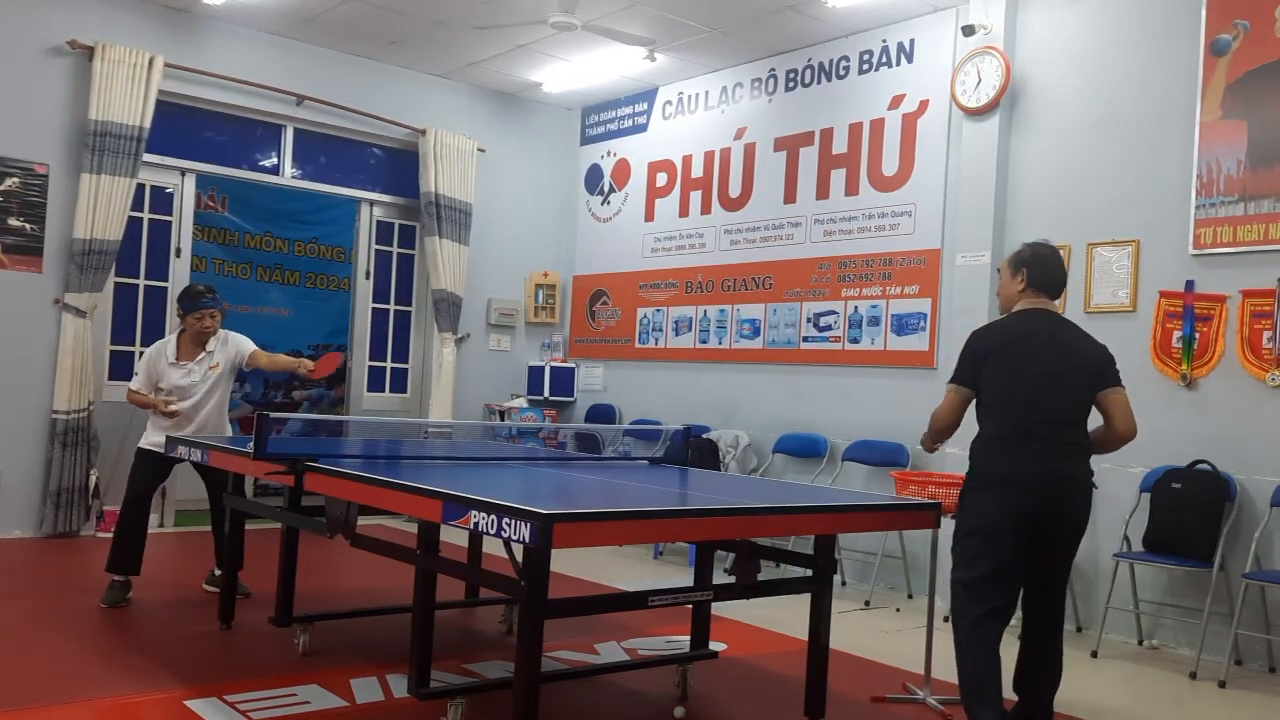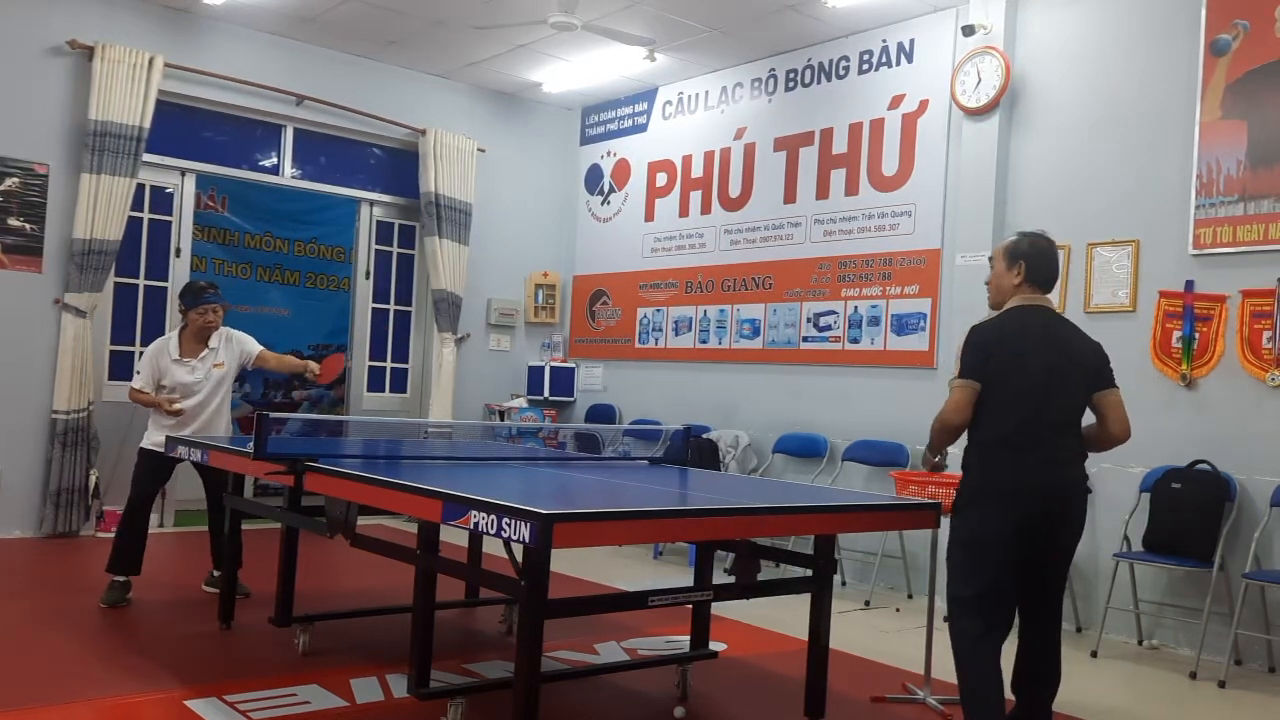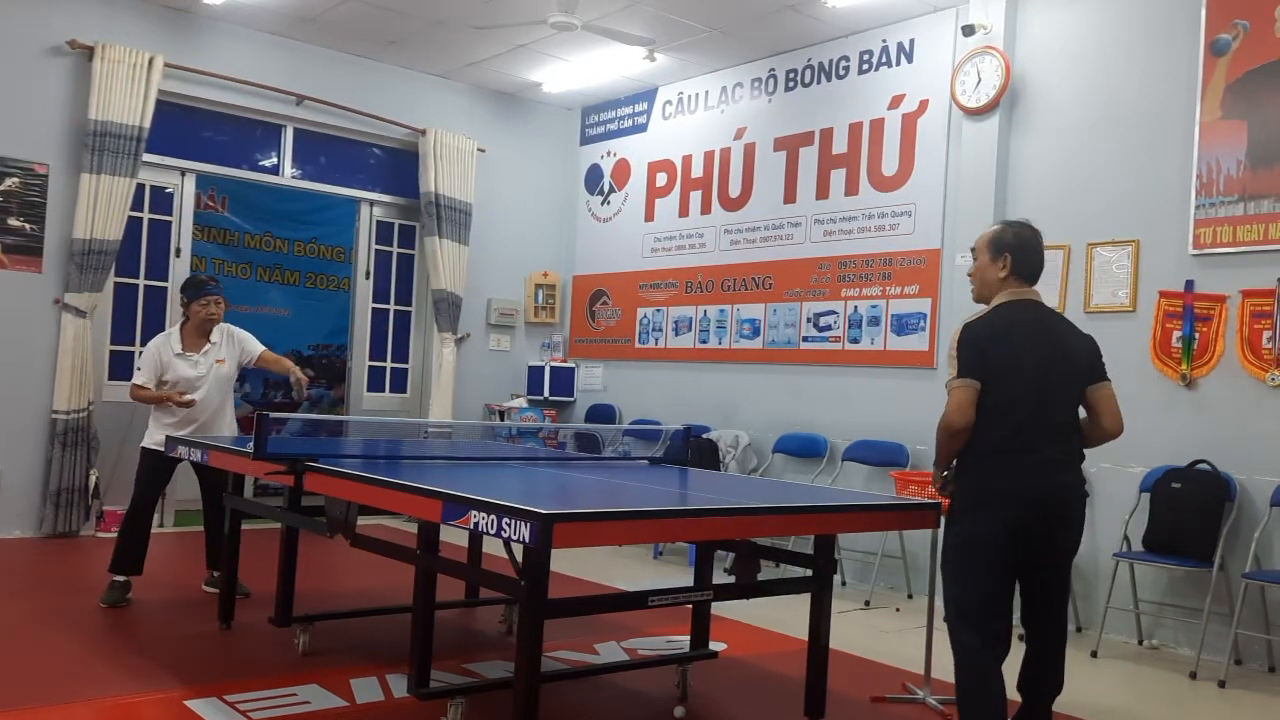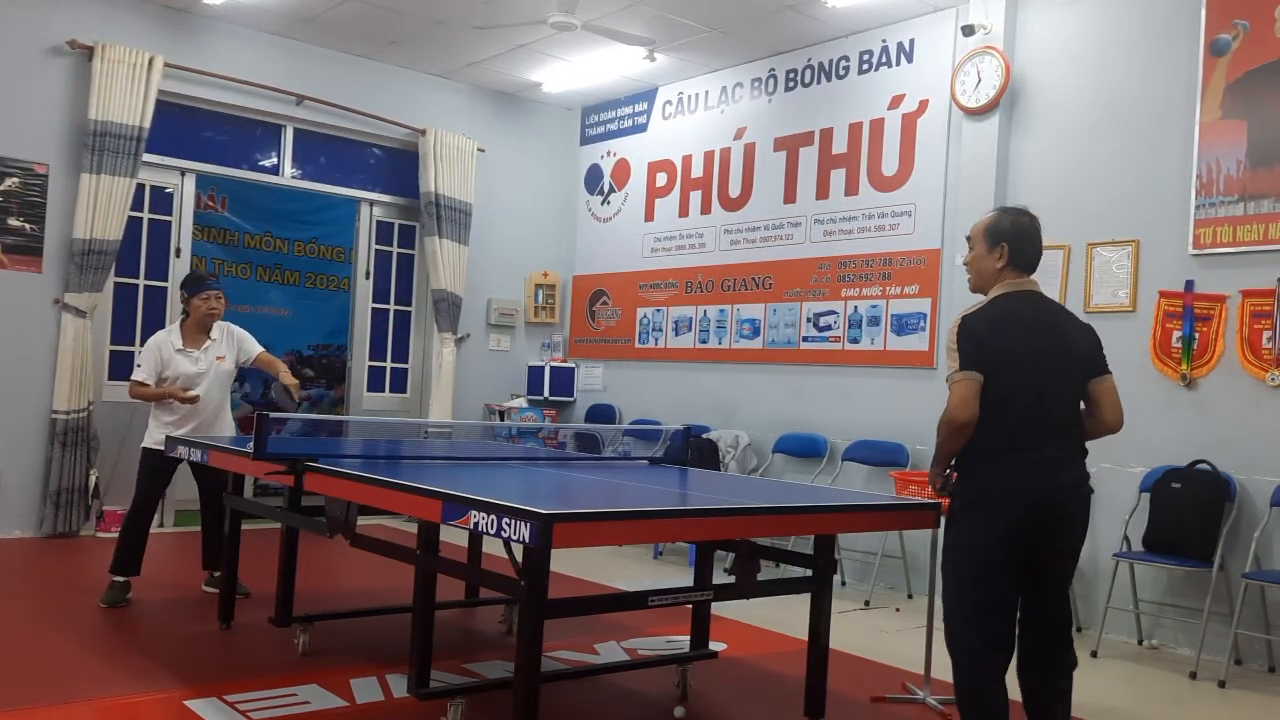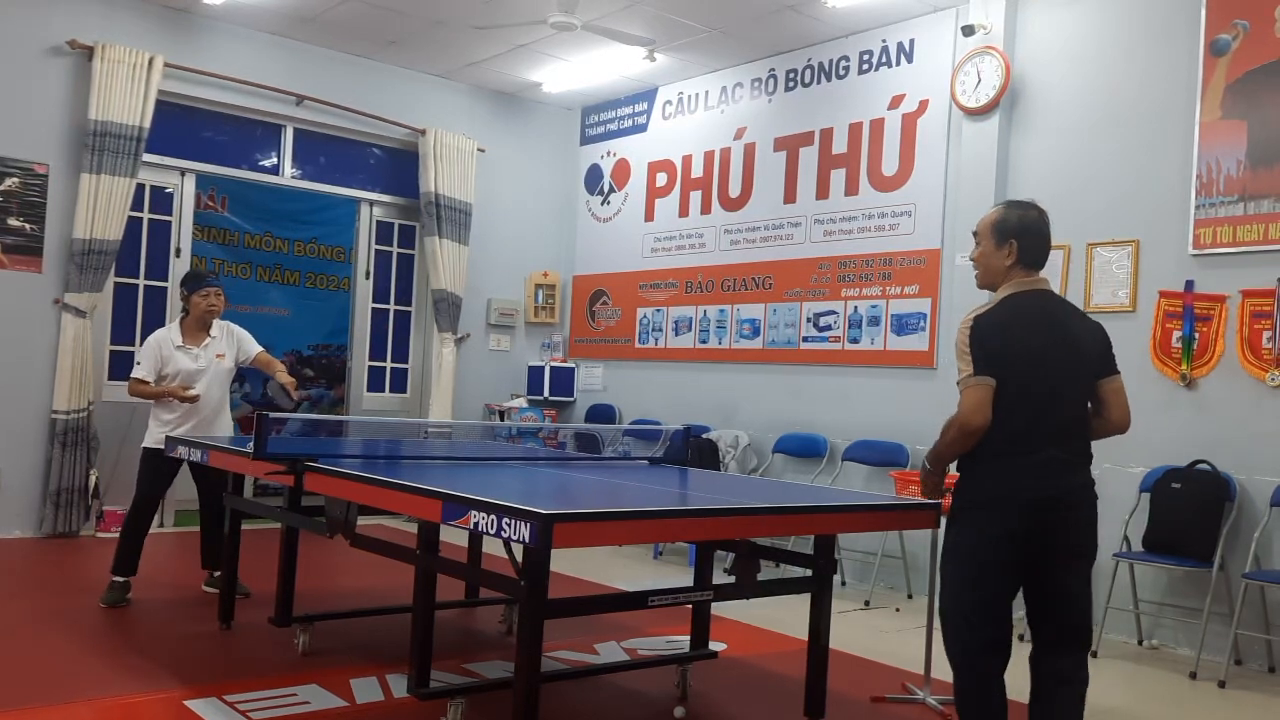
dt=0.2s
person 1, frame 1
left shoulder: (989, 338)
right shoulder: (1091, 349)
left elbow: (946, 419)
right elbow: (1123, 429)
left wrist: (930, 439)
left hip: (998, 489)
right hip: (1066, 493)
left knee: (978, 612)
right knee: (1045, 612)
person 1, frame 2
left shoulder: (986, 335)
right shoulder: (1085, 345)
left elbow: (955, 417)
right elbow: (1116, 430)
left wrist: (933, 452)
left hip: (994, 494)
right hip: (1062, 496)
left knee: (977, 623)
right knee: (1042, 617)
person 1, frame 3
left shoulder: (978, 332)
right shoulder: (1077, 338)
left elbow: (958, 419)
right elbow: (1108, 425)
left wrist: (941, 467)
left hip: (990, 497)
right hip: (1060, 497)
left knee: (978, 631)
right knee: (1046, 622)
person 1, frame 4
left shoulder: (976, 324)
right shoulder: (1077, 329)
left elbow: (962, 414)
right elbow: (1108, 417)
left wrist: (941, 465)
left hip: (991, 497)
right hip: (1064, 496)
left knee: (978, 634)
right knee: (1050, 629)
person 1, frame 5
left shoulder: (985, 325)
right shoulder: (1086, 328)
left elbow: (973, 419)
right elbow: (1115, 418)
left wrist: (933, 464)
left hip: (994, 501)
right hip: (1069, 501)
left knee: (977, 640)
right knee: (1064, 644)
person 2, frame 1
left shoulder: (230, 343)
right shoulder: (157, 353)
left elbow: (264, 359)
right elbow: (134, 394)
left wrist: (297, 364)
right wrist: (155, 404)
right hip: (161, 441)
left knee: (228, 505)
right knee: (135, 501)
left ankle: (221, 573)
right ankle: (120, 578)
person 2, frame 2
left shoulder: (233, 341)
right shoulder: (159, 350)
left elbow: (271, 359)
right elbow: (136, 393)
left wrist: (304, 365)
right wrist: (159, 403)
left hip: (213, 440)
right hip: (162, 440)
left knee: (224, 505)
right knee: (137, 503)
left ankle: (219, 573)
right ankle: (120, 578)
person 2, frame 3
left shoulder: (233, 338)
right shoulder: (160, 346)
left elbow: (270, 359)
right elbow: (137, 392)
left wrist: (292, 370)
right wrist: (167, 397)
left hip: (215, 439)
right hip: (164, 439)
left knee: (220, 506)
right knee: (141, 504)
left ankle: (217, 573)
right ankle: (120, 578)
person 2, frame 4
left shoulder: (232, 336)
right shoulder: (160, 343)
left elbow: (267, 360)
right elbow: (136, 389)
left wrist: (283, 373)
right wrist: (170, 393)
left hip: (214, 439)
right hip: (165, 439)
left knee: (218, 506)
right knee: (143, 505)
left ankle: (217, 573)
right ankle: (120, 578)
person 2, frame 5
left shoulder: (232, 335)
right shoulder: (160, 340)
left elbow: (265, 361)
right elbow: (135, 387)
left wrist: (280, 373)
right wrist: (169, 392)
left hip: (213, 439)
right hip: (165, 438)
left knee: (216, 506)
right knee: (143, 505)
left ankle: (217, 573)
right ankle: (120, 578)
